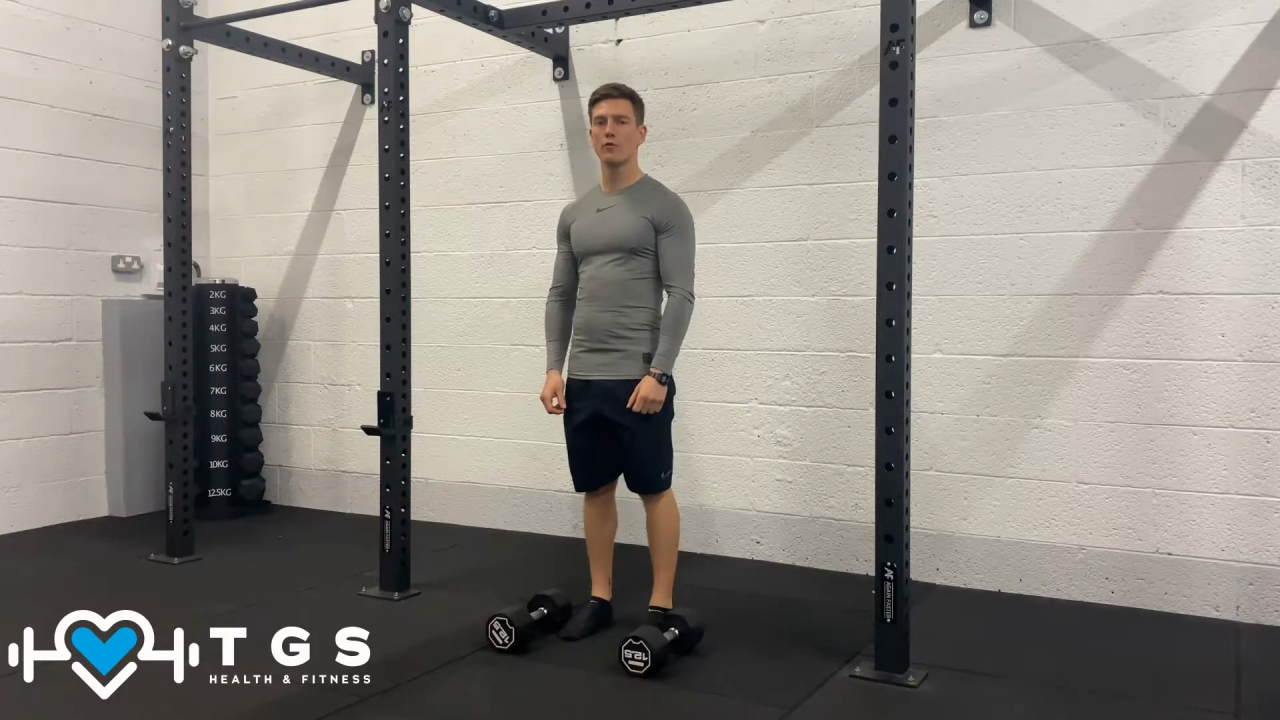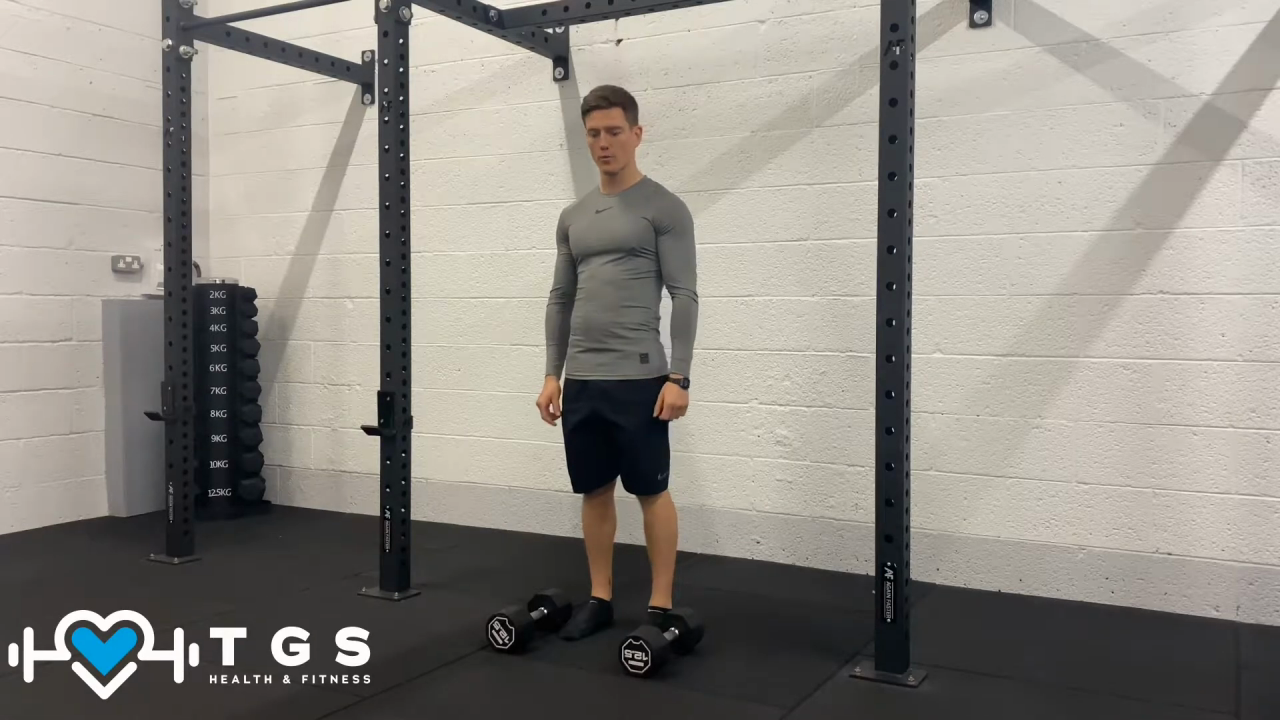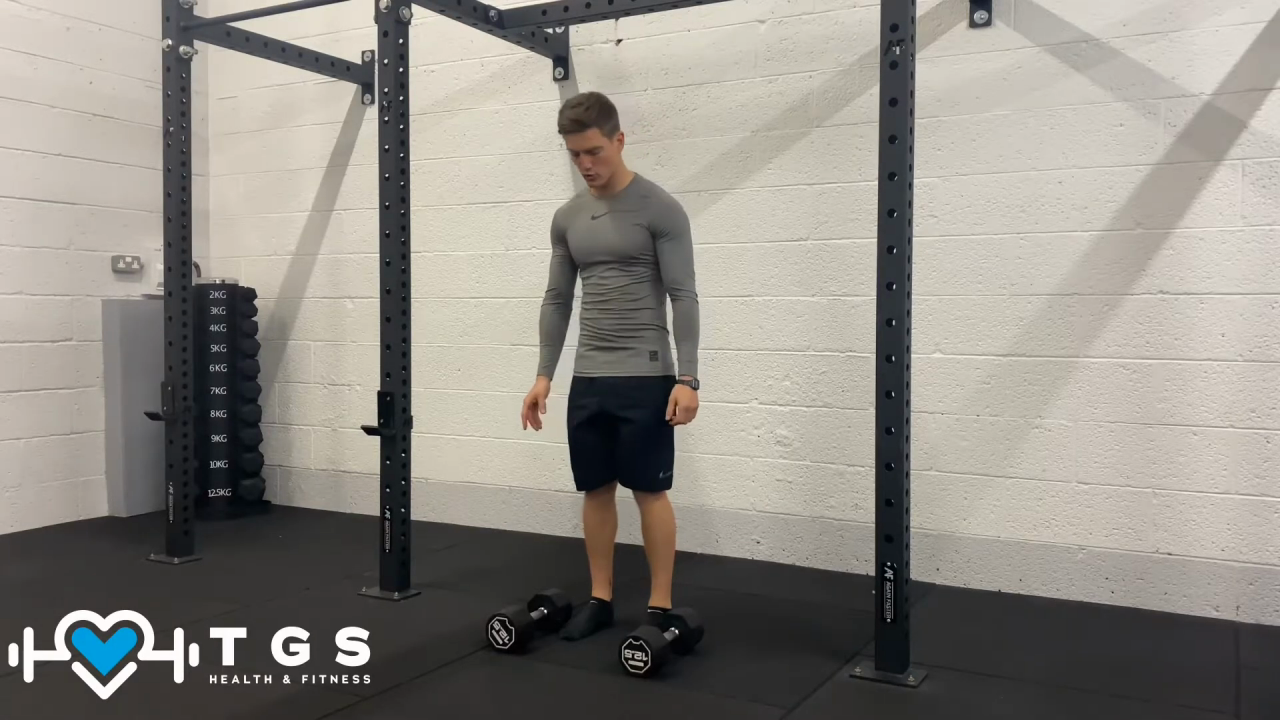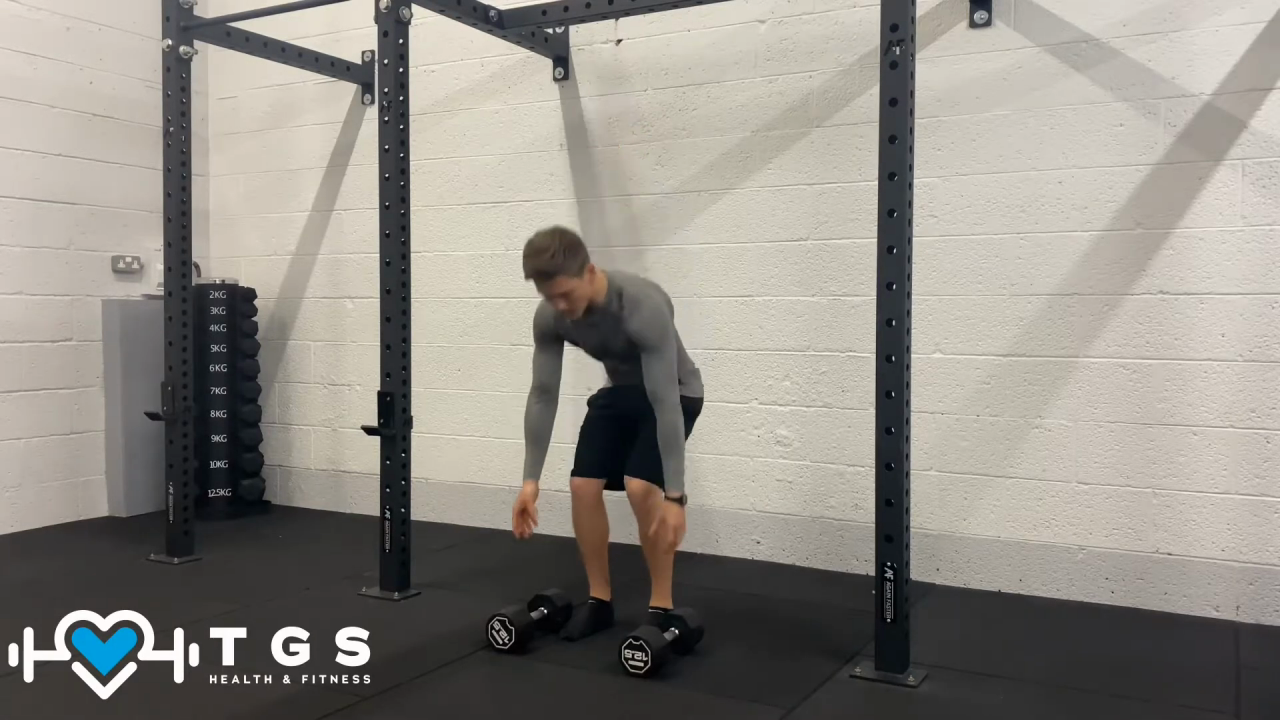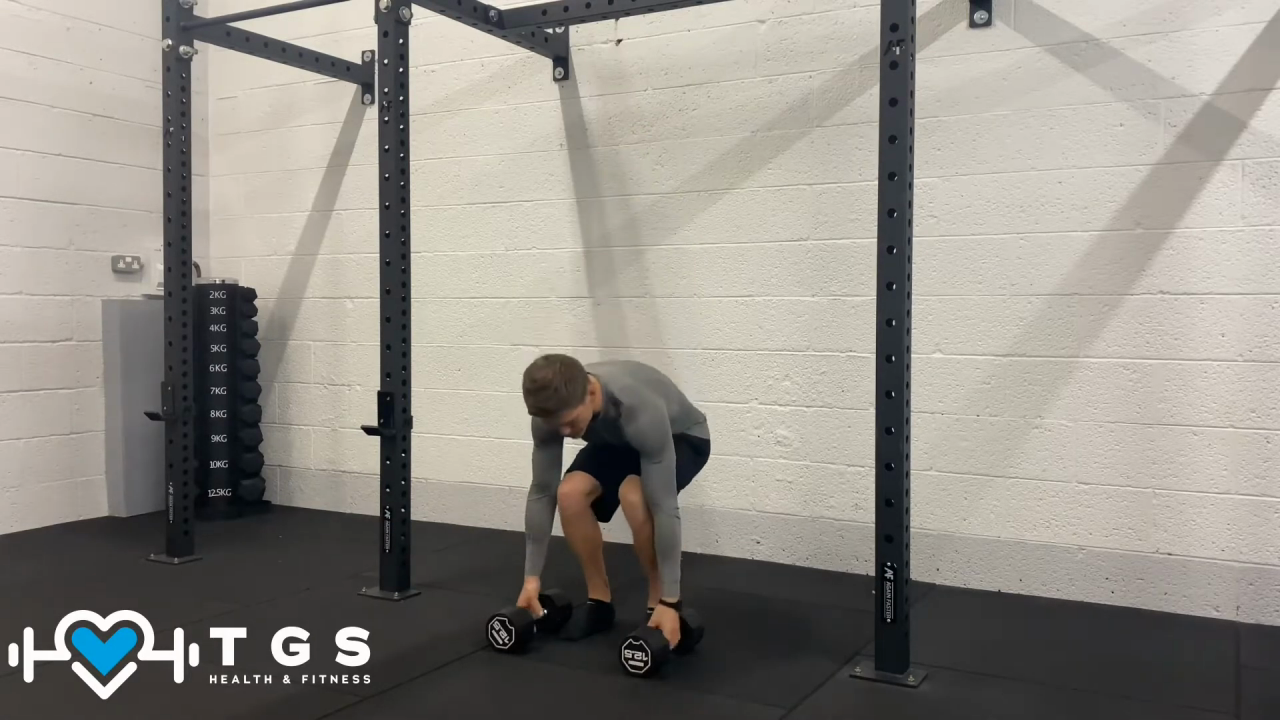
dt=0.4s
person 1, frame 1
left shoulder: (665, 207)
right shoulder: (574, 214)
left elbow: (680, 295)
right elbow: (560, 295)
left wrist: (658, 372)
right wrist: (554, 367)
left hip: (639, 378)
right hip: (583, 379)
left knee: (654, 489)
right knee: (596, 490)
left ankle: (661, 606)
right ankle: (600, 598)
person 1, frame 2
left shoulder: (664, 208)
right shoulder: (573, 216)
left elbow: (683, 296)
right elbow: (561, 299)
left wrist: (679, 376)
right wrist: (552, 373)
left hip: (637, 377)
right hip: (581, 380)
left knee: (650, 491)
right knee: (594, 491)
left ankle: (661, 607)
right ankle: (600, 599)
person 1, frame 3
left shoulder: (660, 209)
right shoulder: (567, 218)
left elbow: (684, 296)
right elbow: (558, 299)
left wrist: (687, 378)
right wrist: (544, 375)
left hip: (647, 377)
right hip: (588, 378)
left knee: (648, 490)
right knee: (595, 490)
left ankle: (660, 607)
right ankle: (600, 598)
person 1, frame 4
left shoulder: (643, 307)
right shoulder: (549, 316)
left elbow: (665, 402)
right elbow: (542, 394)
left wrist: (674, 496)
right wrist: (530, 480)
left hip: (675, 391)
right hip: (618, 392)
left knee: (640, 487)
right knee: (583, 486)
left ankle: (662, 608)
right ankle: (599, 600)
person 1, frame 5
left shoulder: (641, 412)
right shoulder: (552, 413)
left elbow: (663, 507)
right elbow: (541, 492)
left wrist: (670, 602)
right wrist: (532, 576)
left hip: (681, 438)
left knee: (634, 496)
right knee: (569, 494)
left ankle: (657, 604)
right ankle: (599, 601)
